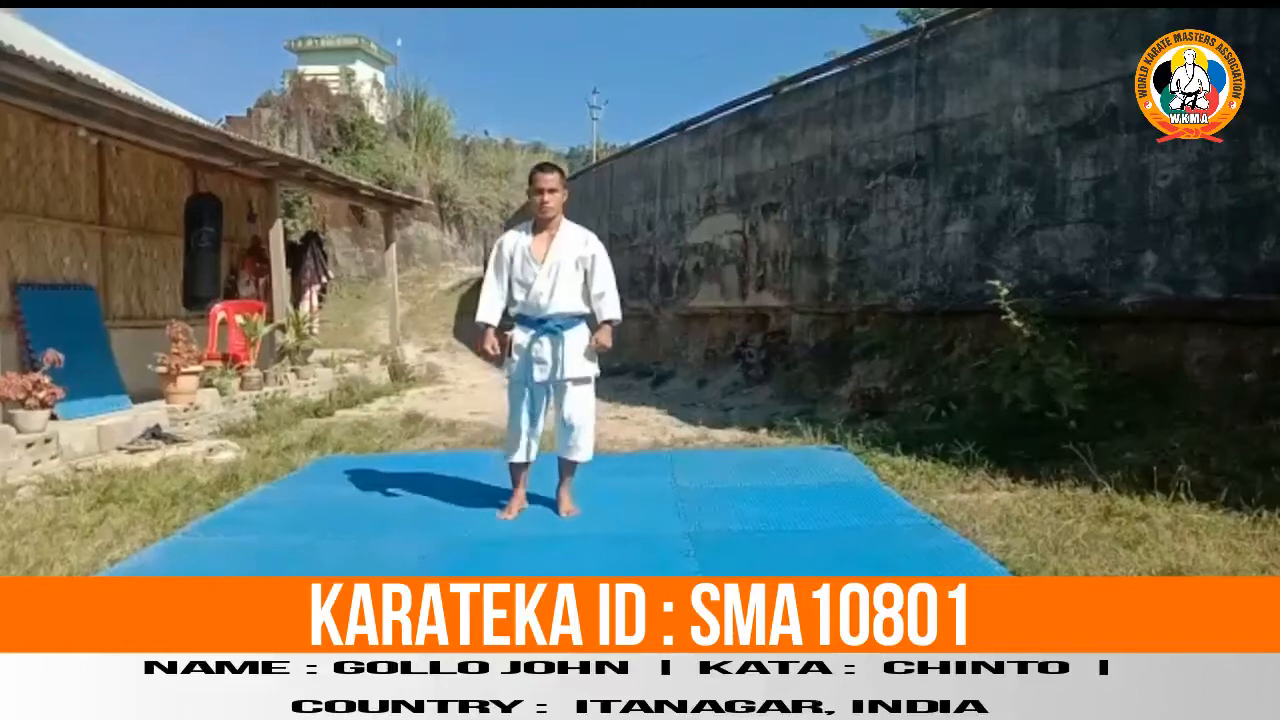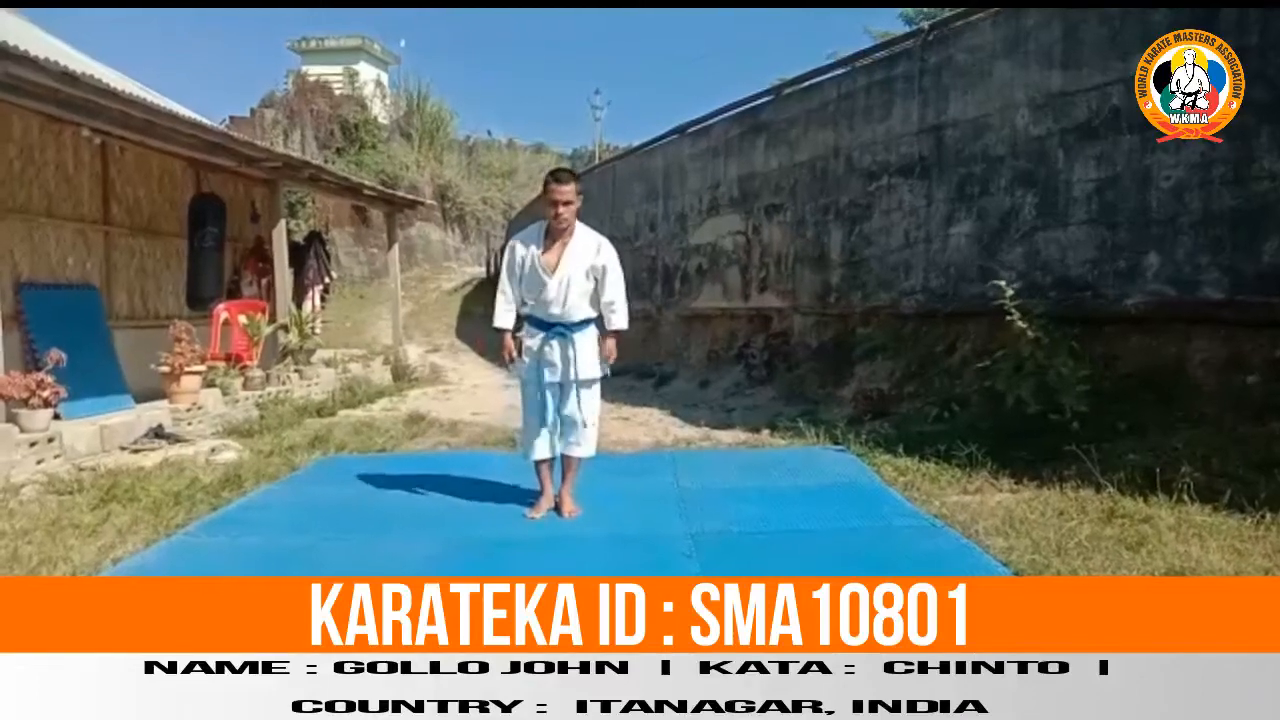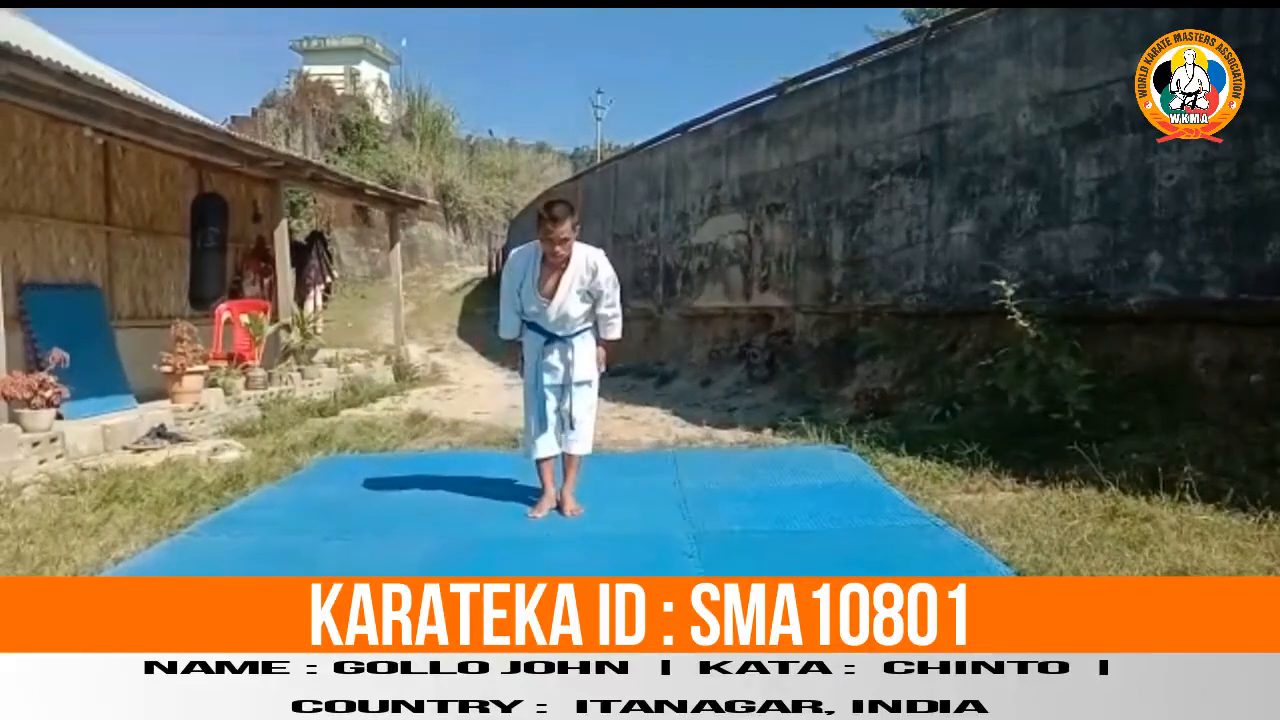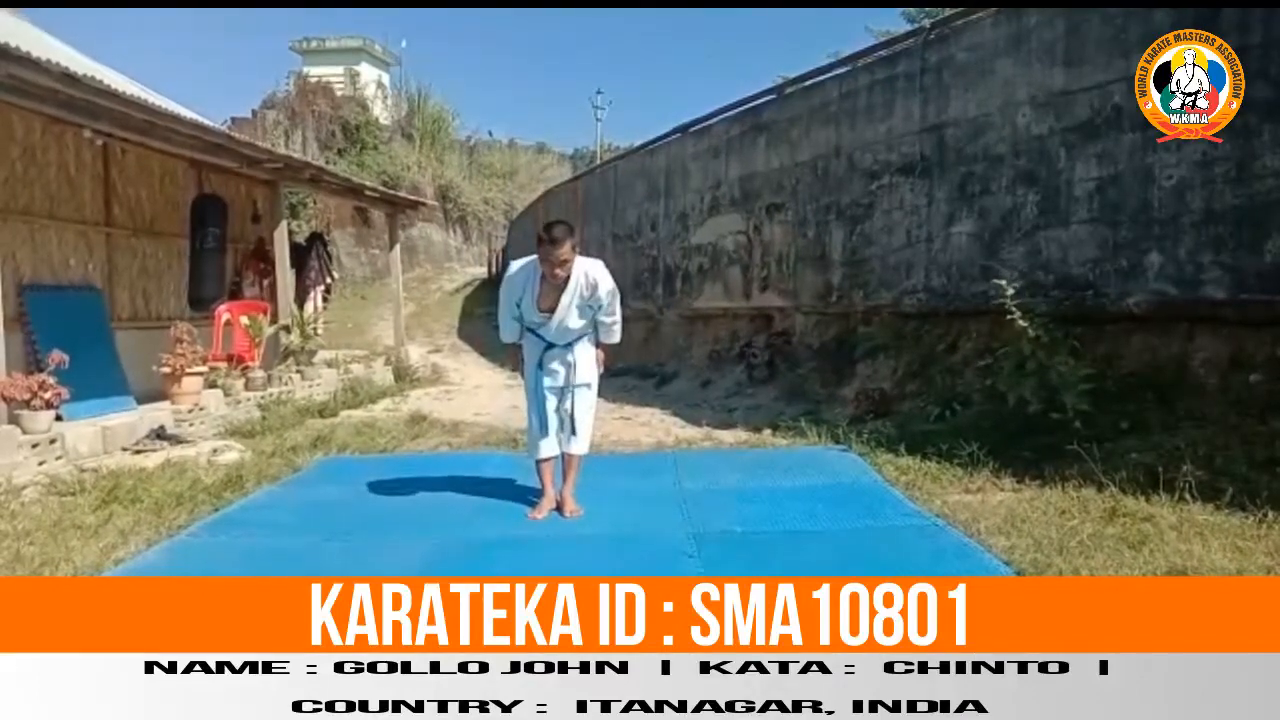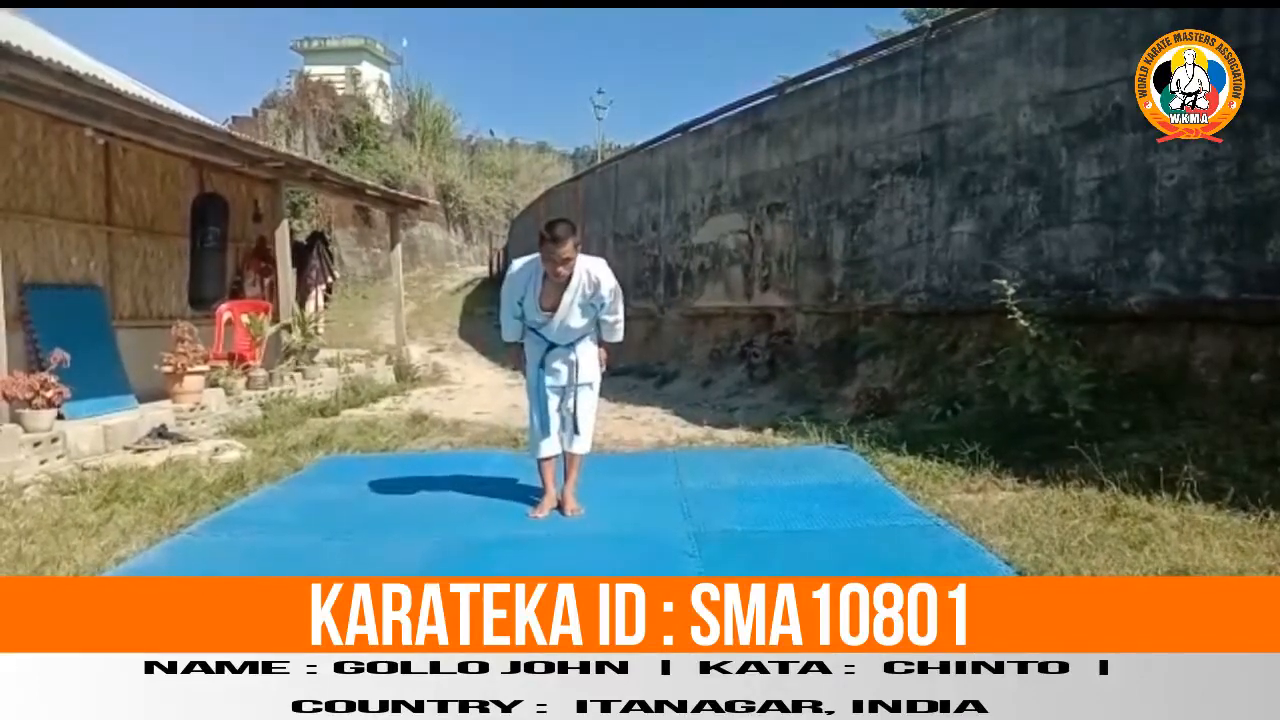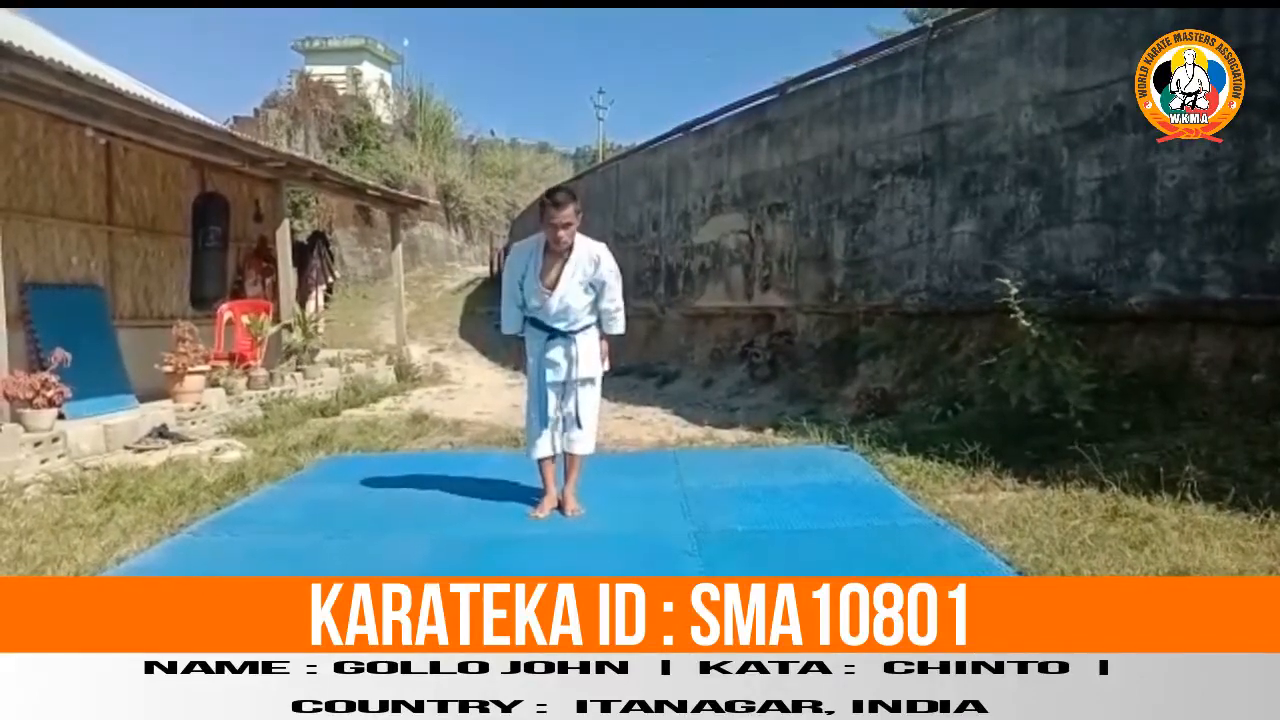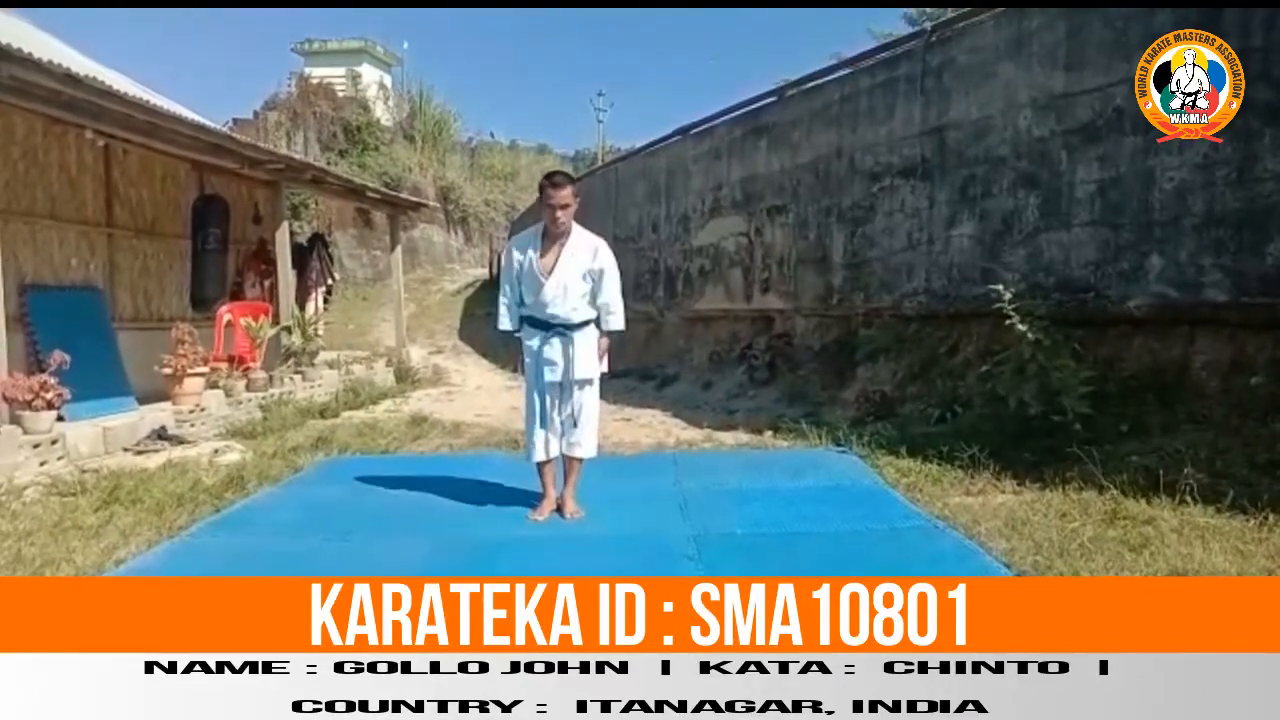
dt=0.5s
person 1, frame 1
left shoulder: (584, 240)
right shoulder: (510, 241)
left elbow: (603, 285)
right elbow: (495, 286)
left wrist: (606, 326)
right wrist: (488, 330)
left hip: (572, 338)
right hip: (527, 339)
left knee: (575, 417)
right knee: (522, 418)
left ankle: (564, 491)
right ankle: (518, 494)
person 1, frame 2
left shoulder: (597, 245)
right shoulder: (521, 242)
left elbow: (612, 292)
right elbow: (508, 291)
left wrist: (611, 335)
right wrist: (506, 334)
left hip: (580, 340)
right hip: (536, 339)
left knee: (578, 416)
right knee: (538, 417)
left ankle: (566, 492)
right ankle: (545, 492)
person 1, frame 3
left shoulder: (594, 263)
right shoulder: (518, 261)
left elbow: (609, 307)
right elbow: (510, 307)
left wrist: (603, 344)
right wrist: (514, 345)
left hip: (580, 345)
right hip: (538, 344)
left knee: (577, 417)
right knee: (540, 417)
left ankle: (568, 491)
right ankle: (547, 492)
person 1, frame 4
left shoulder: (596, 276)
right shoulder: (517, 275)
left elbow: (609, 315)
right elbow: (509, 314)
left wrist: (601, 347)
right wrist: (513, 348)
left hip: (580, 349)
right hip: (538, 349)
left knee: (577, 418)
right knee: (541, 419)
left ankle: (568, 492)
right ankle: (547, 493)
person 1, frame 5
left shoulder: (598, 275)
right shoulder: (519, 274)
left elbow: (611, 314)
right elbow: (511, 313)
left wrist: (603, 345)
right wrist: (515, 346)
left hip: (582, 349)
right hip: (540, 349)
left knee: (579, 417)
right knee: (543, 417)
left ankle: (569, 491)
right ankle: (548, 492)
person 1, frame 6
left shoulder: (597, 256)
right shoulder: (521, 254)
left elbow: (611, 301)
right elbow: (512, 301)
left wrist: (605, 340)
right wrist: (517, 342)
left hip: (583, 343)
right hip: (541, 342)
left knee: (580, 415)
right knee: (541, 416)
left ankle: (570, 491)
right ankle: (549, 491)
person 1, frame 7
left shoulder: (595, 248)
right shoulder: (519, 246)
left elbow: (608, 297)
right elbow: (509, 295)
left wrist: (605, 338)
right wrist: (516, 339)
left hip: (580, 341)
right hip: (538, 341)
left knee: (580, 417)
right knee: (541, 417)
left ankle: (569, 493)
right ankle: (548, 494)
